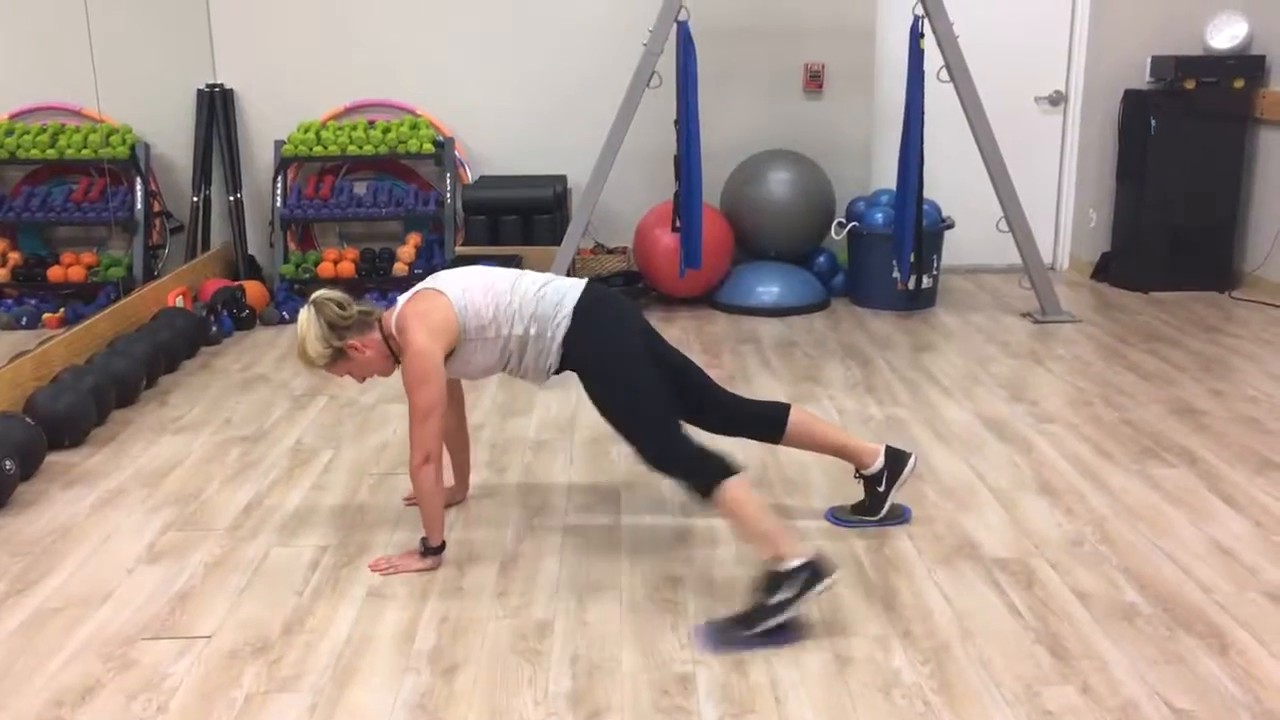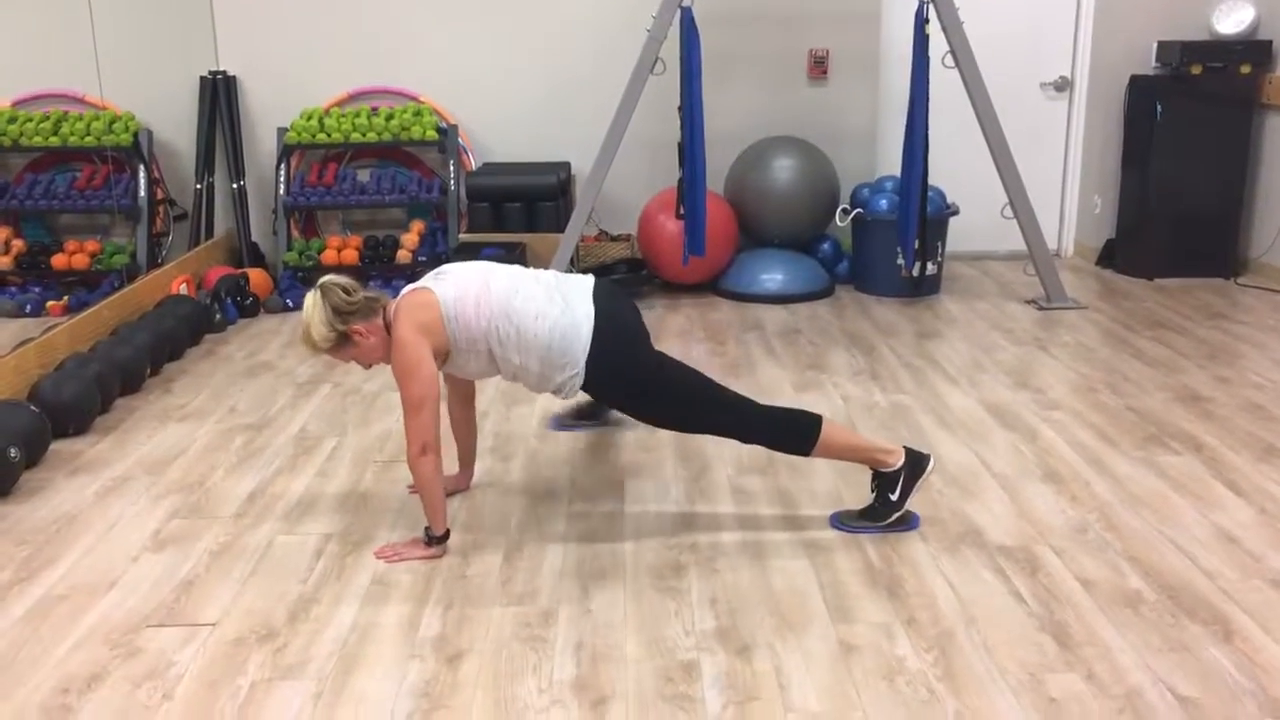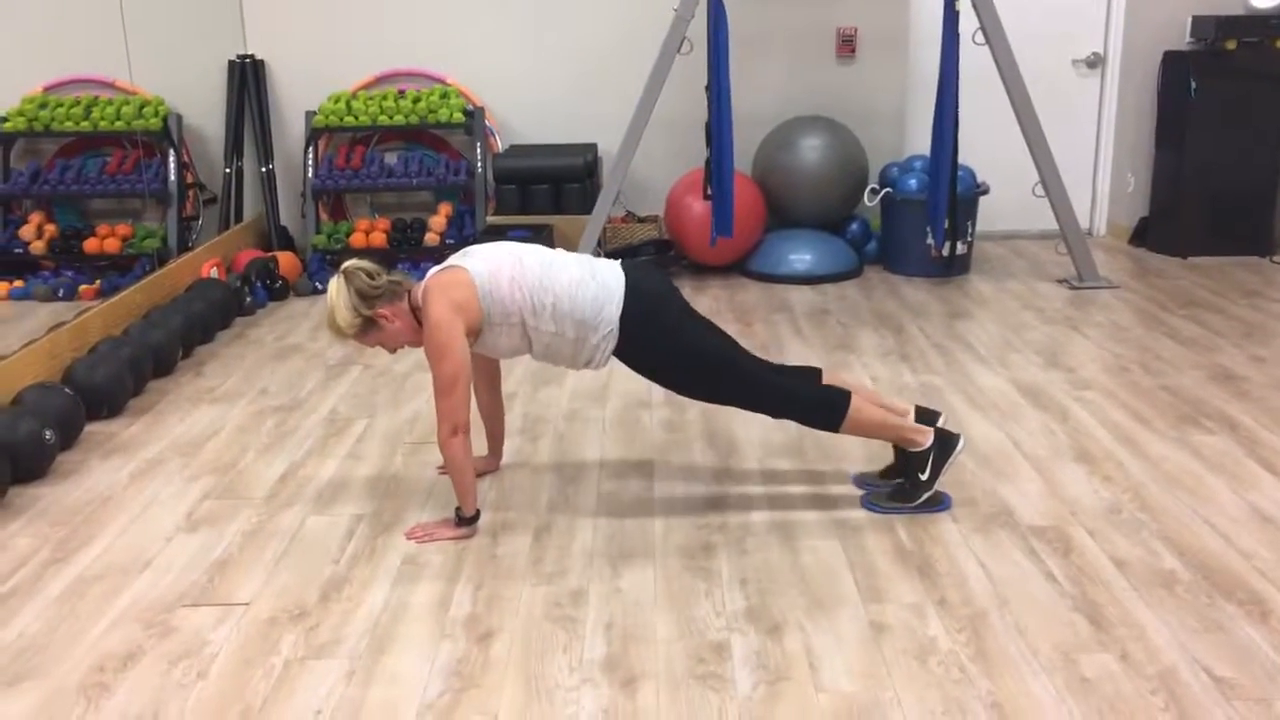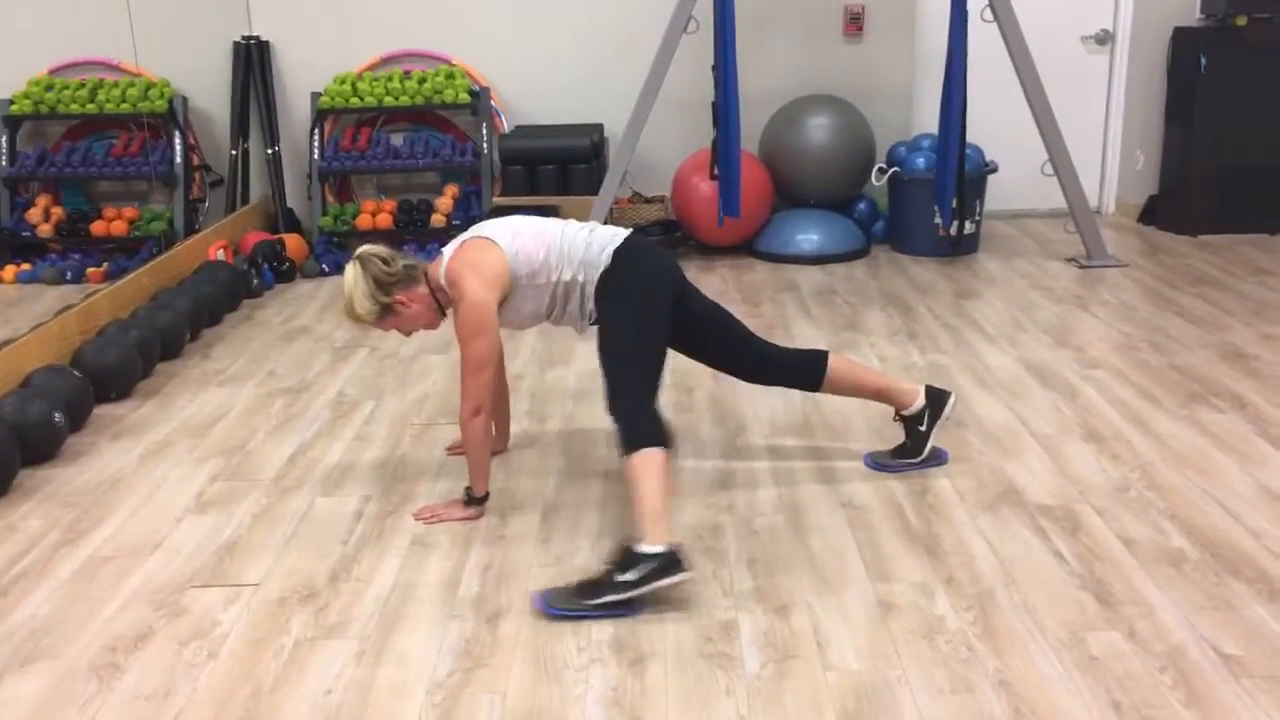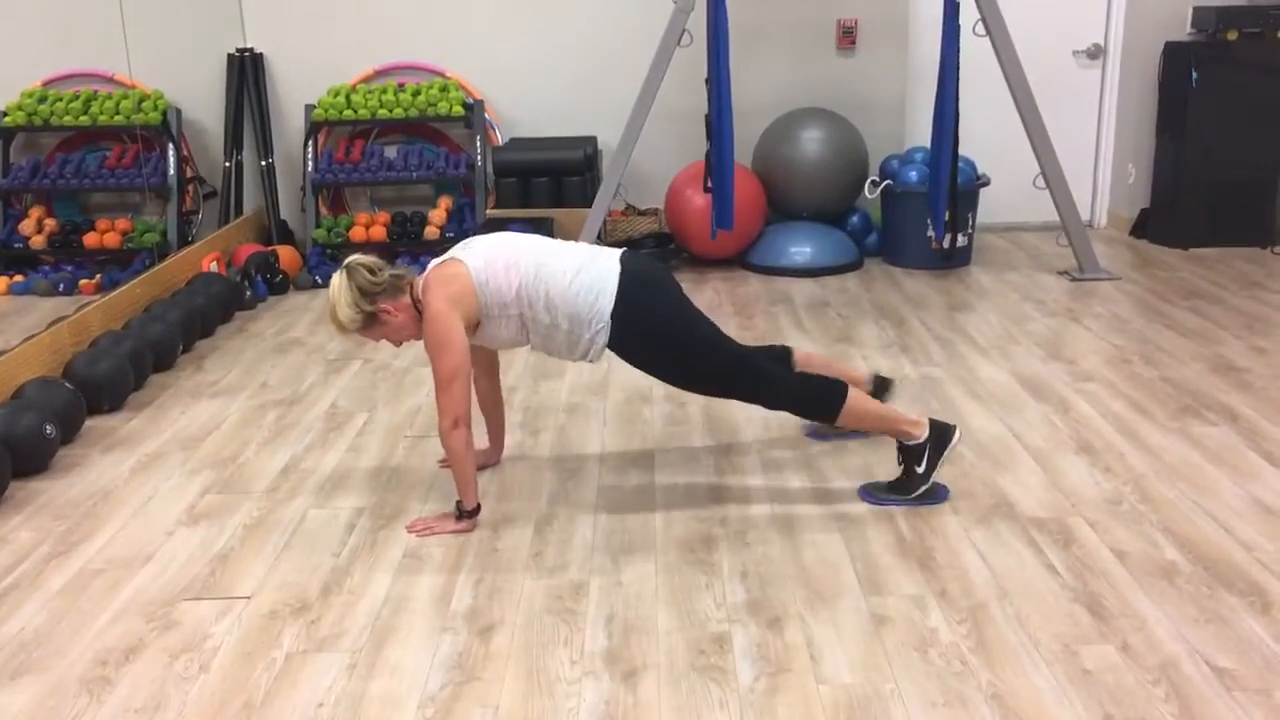
dt=1s
person 1, frame 1
left shoulder: (416, 334)
right shoulder: (413, 316)
left elbow: (424, 454)
right elbow: (453, 410)
left wrist: (430, 547)
right wrist: (459, 487)
left hip: (587, 326)
right hip: (594, 318)
left knee: (666, 445)
right knee: (724, 413)
left ankle: (791, 565)
right ankle: (875, 460)
person 1, frame 2
left shoulder: (408, 330)
right shoulder: (427, 304)
left elbow: (421, 446)
right elbow: (461, 391)
left wrist: (434, 535)
right wrist: (464, 474)
left hip: (596, 349)
right hip: (594, 306)
left knee: (734, 418)
left ankle: (893, 462)
right ankle: (600, 406)
person 1, frame 3
left shoulder: (439, 310)
right shoulder: (452, 290)
left elbow: (452, 426)
right elbow: (487, 376)
left wrist: (465, 516)
right wrist: (493, 456)
left hip: (628, 319)
right hip: (629, 292)
left knee: (763, 392)
right knee: (757, 375)
left ankle: (920, 441)
right ankle: (905, 413)
person 1, frame 4
left shoulder: (467, 282)
right shoulder: (451, 270)
left elbow: (476, 399)
right elbow: (494, 374)
left wrist: (475, 496)
right wrist: (498, 438)
left hip: (628, 273)
right hip: (631, 273)
left knee: (630, 405)
right knee: (762, 362)
left ankle: (652, 551)
right ankle: (915, 399)
person 1, frame 5
left shoulder: (438, 302)
right shoulder: (454, 282)
left elbow: (452, 417)
right elbow: (485, 367)
left wrist: (466, 510)
right wrist: (494, 448)
left hip: (625, 312)
right hip: (626, 280)
left knee: (758, 384)
right knee: (742, 365)
left ankle: (918, 434)
right ankle: (862, 383)
